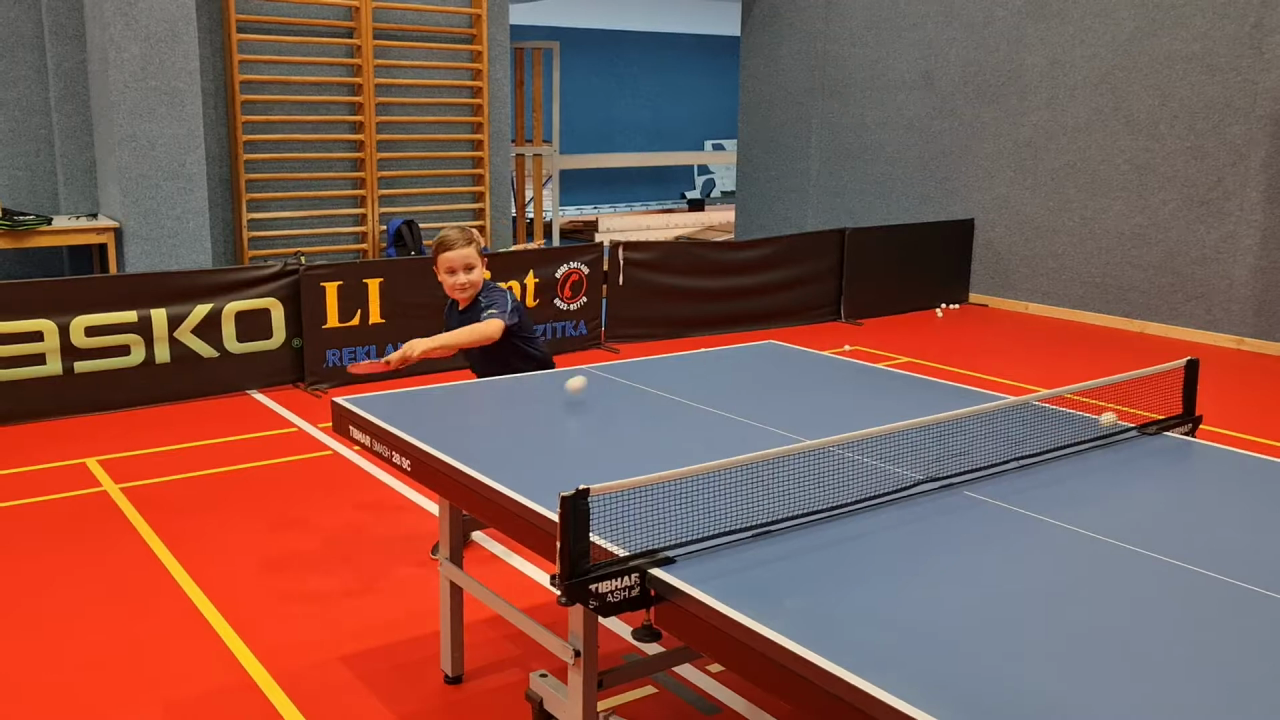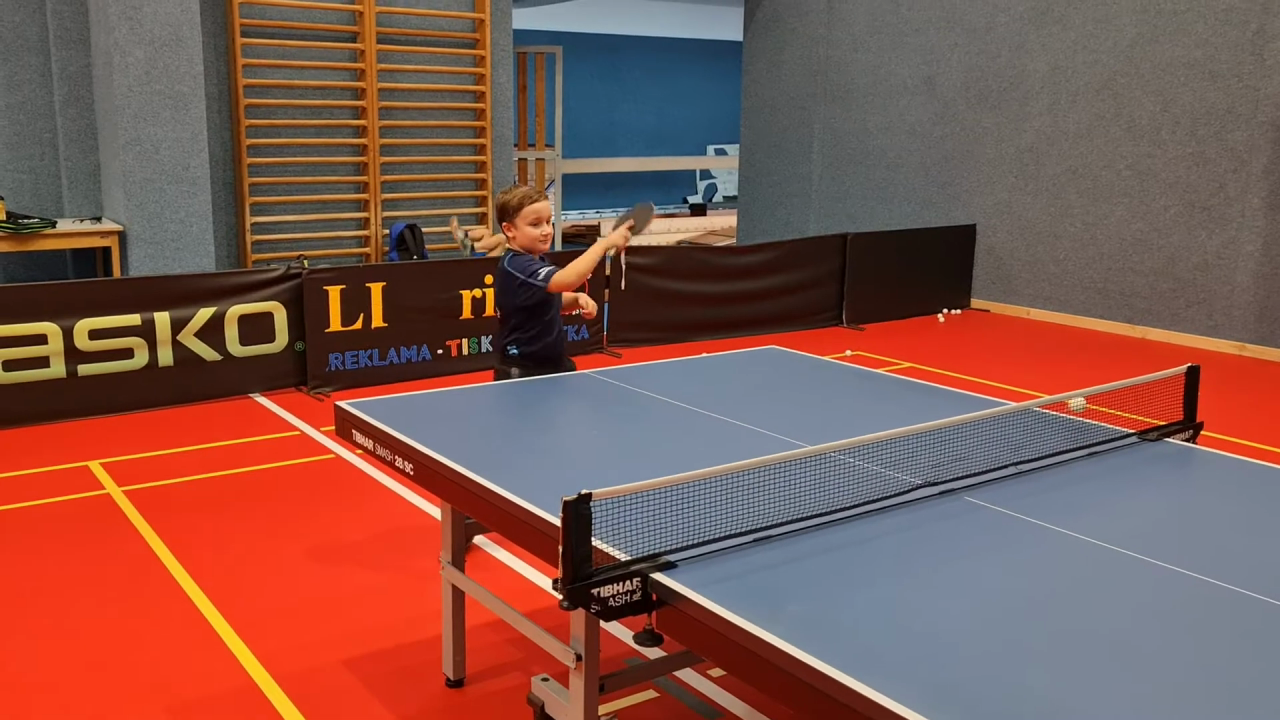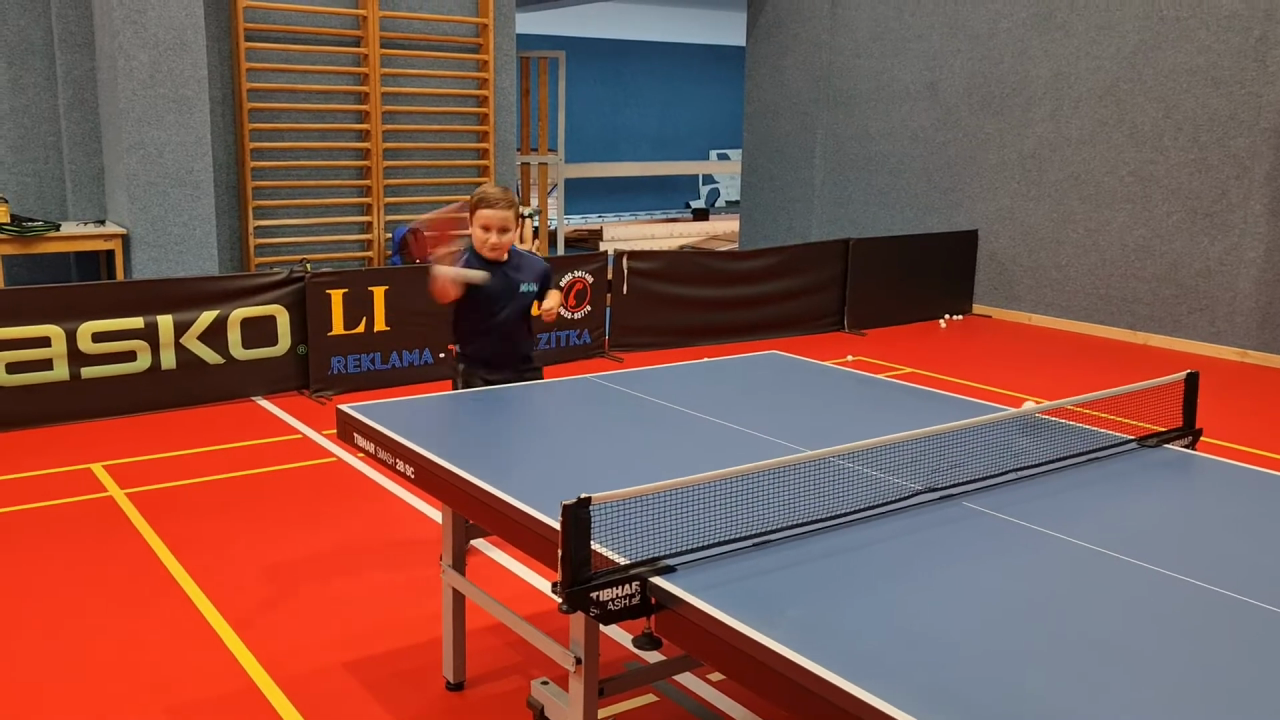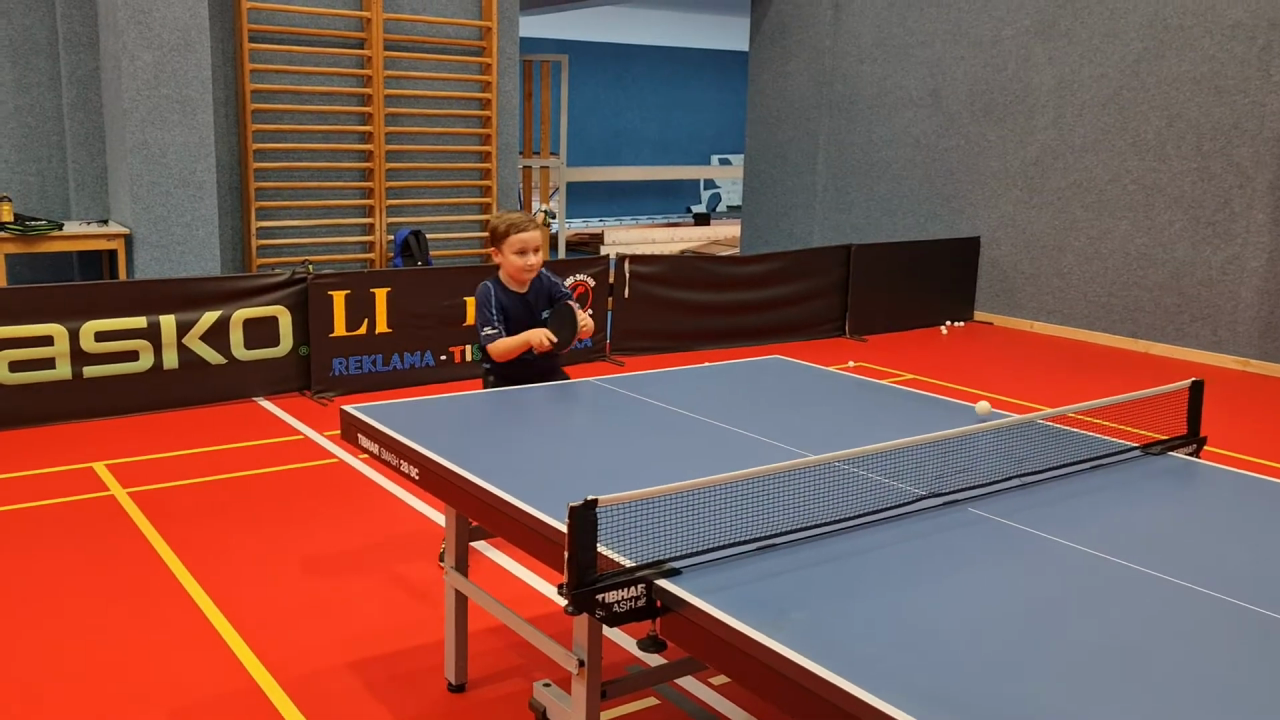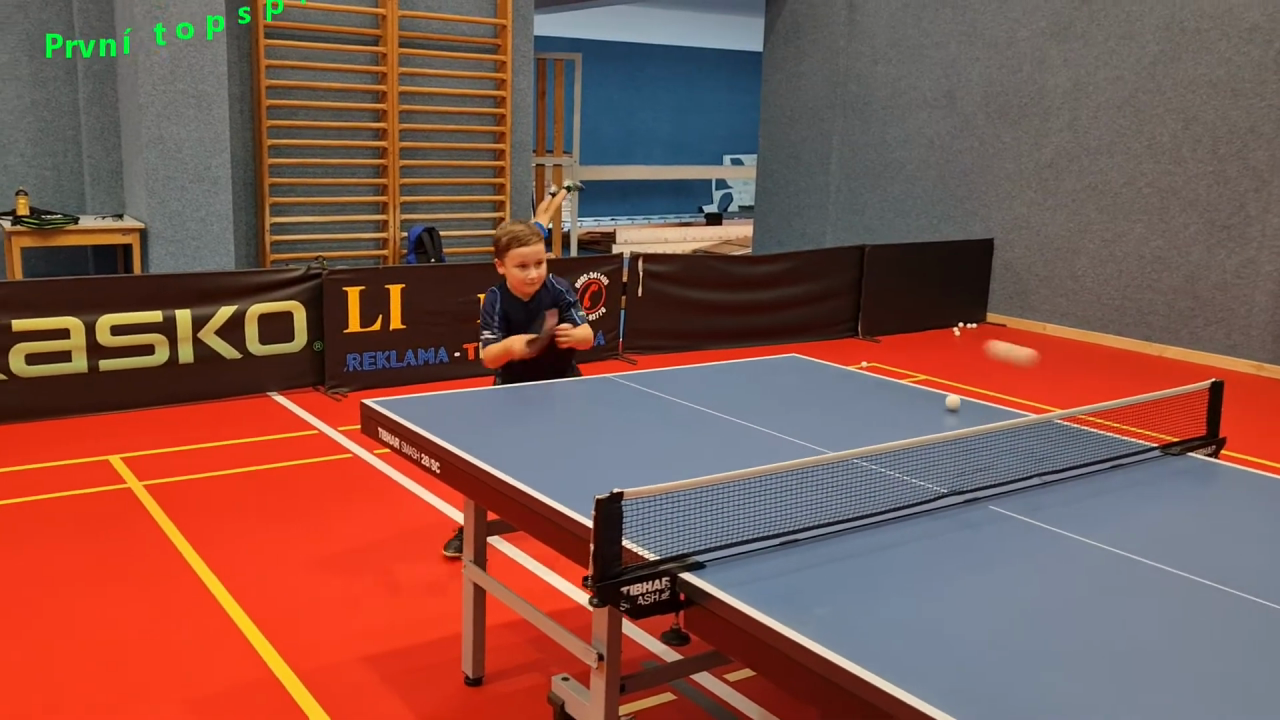
dt=0.7s
person 1, frame 1
left shoulder: (496, 297)
right shoulder: (453, 306)
left elbow: (491, 330)
right elbow: (448, 346)
left wrist: (427, 342)
right wrist: (407, 353)
right ankle: (459, 527)
person 1, frame 2
left shoulder: (535, 261)
right shoulder: (514, 266)
right elbow: (564, 281)
left wrist: (577, 298)
right wrist: (604, 243)
left hip: (556, 367)
right hip: (521, 374)
person 1, frame 3
left shoulder: (534, 265)
right shoulder: (463, 262)
left elbow: (551, 290)
right elbow: (446, 294)
left wrist: (552, 300)
left hip: (523, 371)
right hip: (474, 374)
person 1, frame 4
left shoulder: (549, 283)
right shoulder: (488, 293)
right elbow: (497, 351)
left wrist: (583, 323)
right wrist: (529, 337)
left hip: (550, 380)
right hip: (505, 385)
person 1, frame 5
left shoulder: (560, 290)
right shoulder: (495, 299)
left elbow: (588, 338)
right elbow: (489, 358)
left wrist: (574, 335)
right wrist: (510, 345)
left hip: (561, 383)
right hip: (516, 386)
